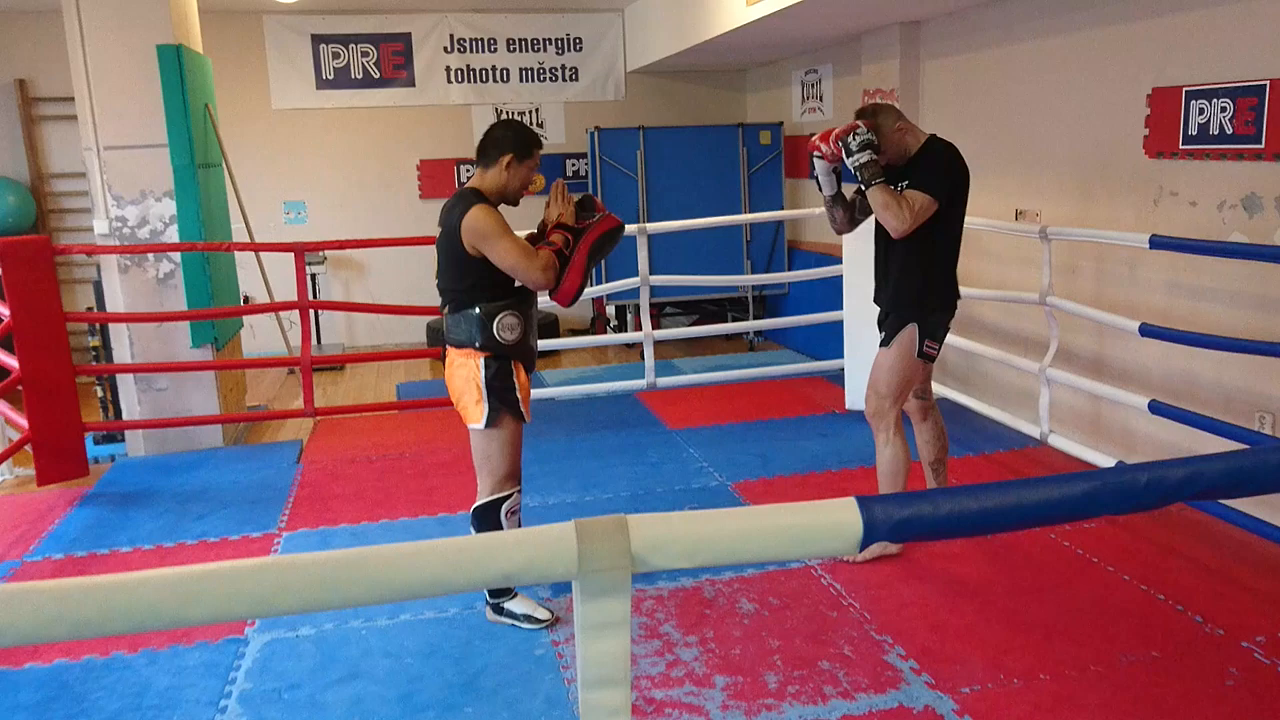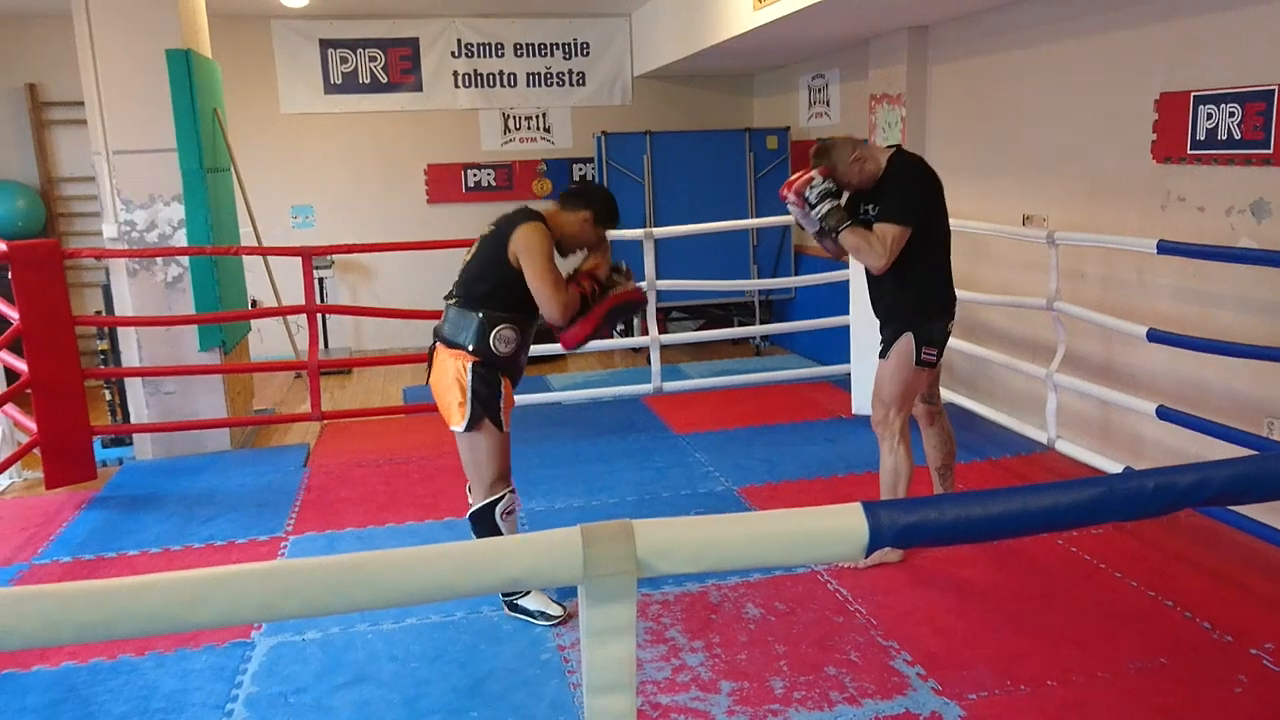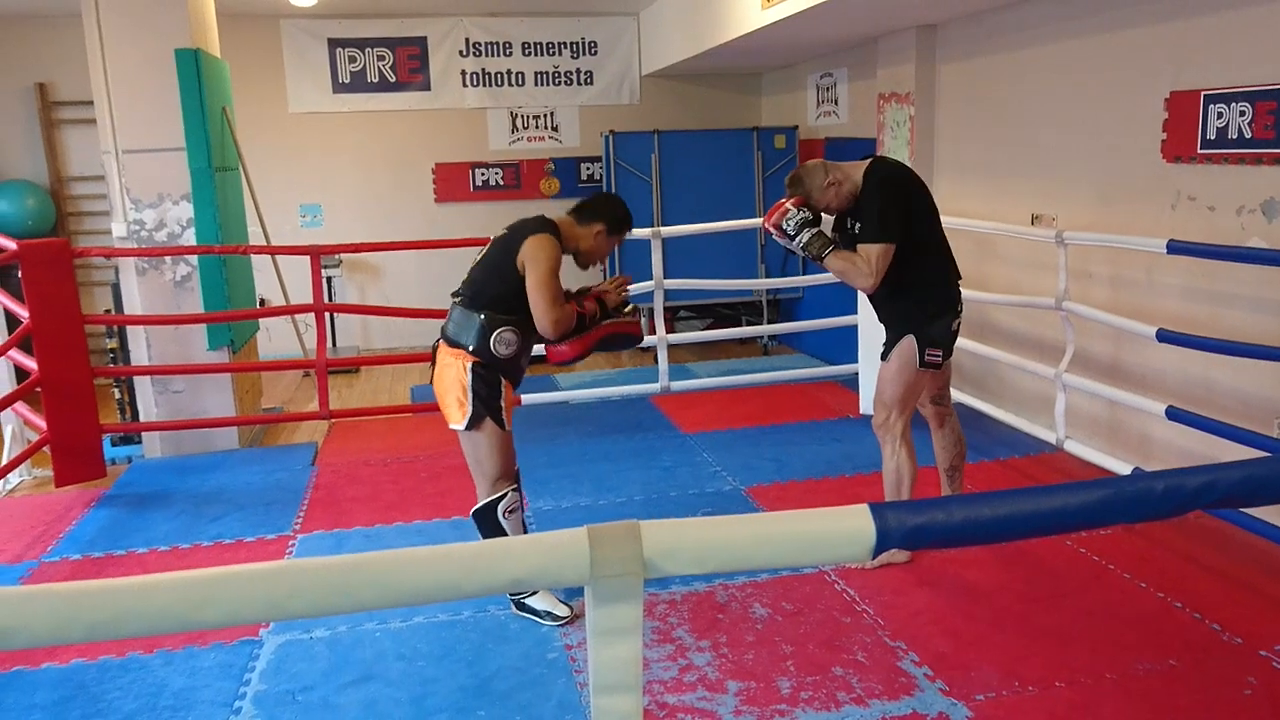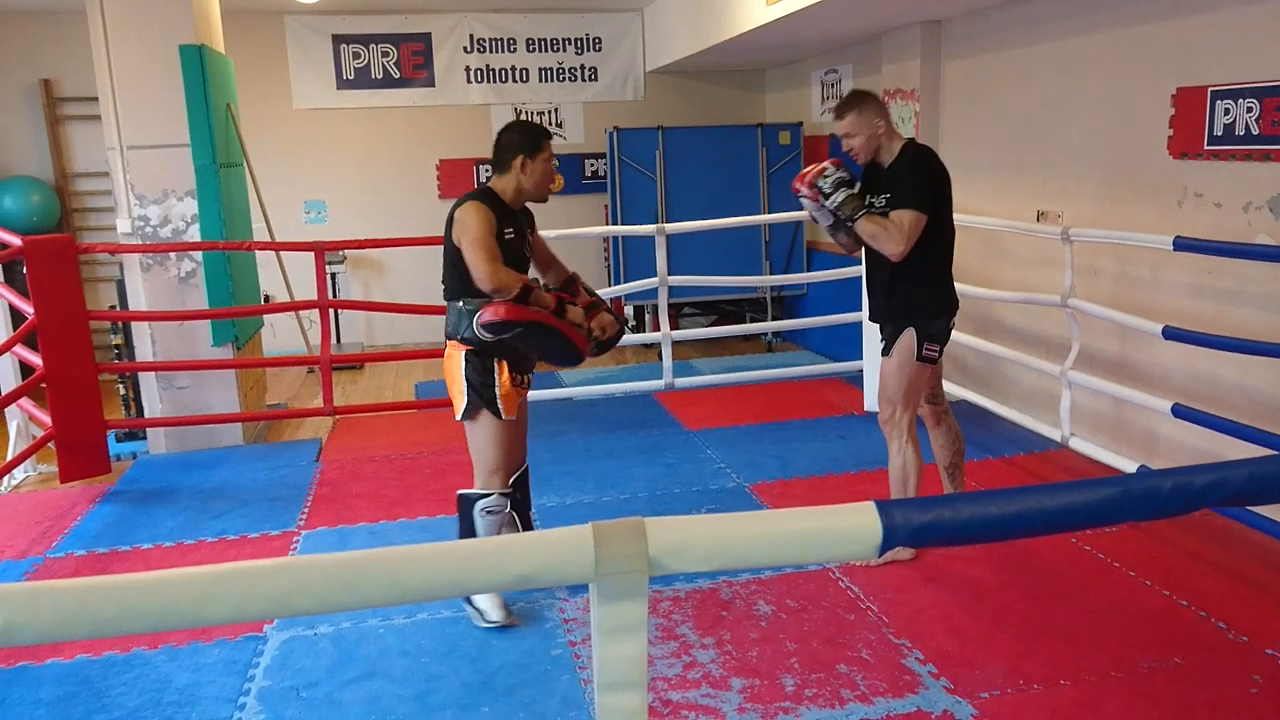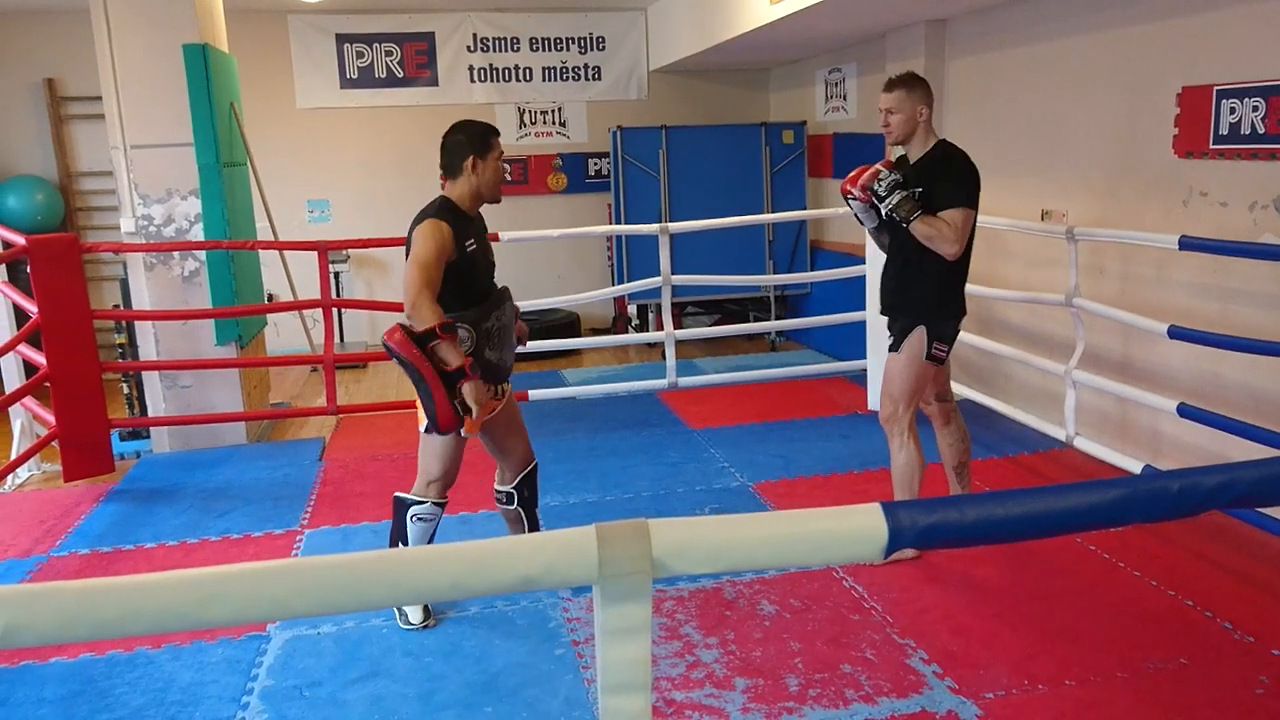
dt=0.3s
person 1, frame 1
left shoulder: (469, 208)
right shoulder: (477, 216)
left elbow: (516, 266)
right elbow: (539, 277)
left wrist: (552, 231)
right wrist: (561, 228)
left hip: (486, 359)
right hip: (486, 364)
left knee: (494, 473)
right knee: (500, 480)
right ankle: (501, 597)
person 1, frame 2
left shoulder: (521, 225)
right shoulder: (534, 233)
left elbow: (530, 297)
right elbow: (557, 311)
left wrist: (585, 279)
right wrist: (593, 280)
left hip: (474, 364)
right hip: (470, 369)
left knee: (489, 477)
right knee: (492, 484)
right ankle: (514, 591)
person 1, frame 3
left shoulder: (536, 235)
right shoulder: (542, 244)
left elbow: (549, 303)
right elbow: (549, 324)
left wrist: (595, 301)
right wrist: (599, 305)
left hip: (484, 367)
right hip: (473, 370)
left knee: (504, 471)
right knee: (495, 484)
right ankle: (522, 590)
person 1, frame 4
left shoulder: (518, 215)
right shoulder: (475, 212)
left elbow: (552, 269)
right elbow: (491, 278)
left wrist: (591, 305)
right wrist: (562, 305)
left hip: (508, 358)
right hip: (479, 360)
left knee: (514, 466)
right knee: (492, 478)
person 1, frame 5
left shoulder: (471, 220)
right shoulder: (437, 227)
right elbow: (418, 305)
left wrist: (508, 323)
right wrist: (462, 373)
left hip: (487, 371)
right hip: (451, 378)
left knee: (519, 461)
right knee: (434, 485)
person 2, frame 1
left shoulder: (941, 161)
right shoulder: (887, 163)
left elbow: (900, 222)
right elbow: (844, 224)
left wrist: (865, 168)
right wrist: (829, 180)
left hip: (922, 305)
right hip: (899, 300)
left knee: (881, 409)
right knee: (917, 402)
person 2, frame 2
left shoulder: (908, 177)
right shoulder: (866, 183)
left elbow: (879, 257)
right elbow: (840, 249)
left wrist: (831, 210)
right wrist: (812, 218)
left hip: (920, 312)
right hip: (904, 310)
left knee: (887, 418)
right knee: (926, 408)
left ankle: (888, 539)
person 2, frame 3
left shoulder: (884, 188)
right shoulder: (857, 191)
left elbow: (867, 276)
right elbow: (845, 261)
left wrist: (813, 238)
right wrist: (805, 239)
left hip: (924, 314)
right hip: (919, 311)
left knee: (889, 420)
right knee: (937, 409)
left ankle: (894, 541)
person 2, frame 4
left shoulder: (918, 167)
right shoulder: (874, 172)
left elbow: (895, 244)
right elbow: (854, 242)
left wrist: (845, 200)
right wrist: (825, 212)
left hip: (921, 310)
right hip: (902, 308)
left knee: (894, 416)
right knee: (931, 407)
person 2, frame 5
left shoulder: (951, 168)
right shoulder: (899, 170)
left elbow: (951, 244)
left wrist: (900, 205)
right wrist: (870, 218)
left hip: (931, 312)
right hip: (908, 308)
left knee: (895, 414)
right knee: (938, 412)
